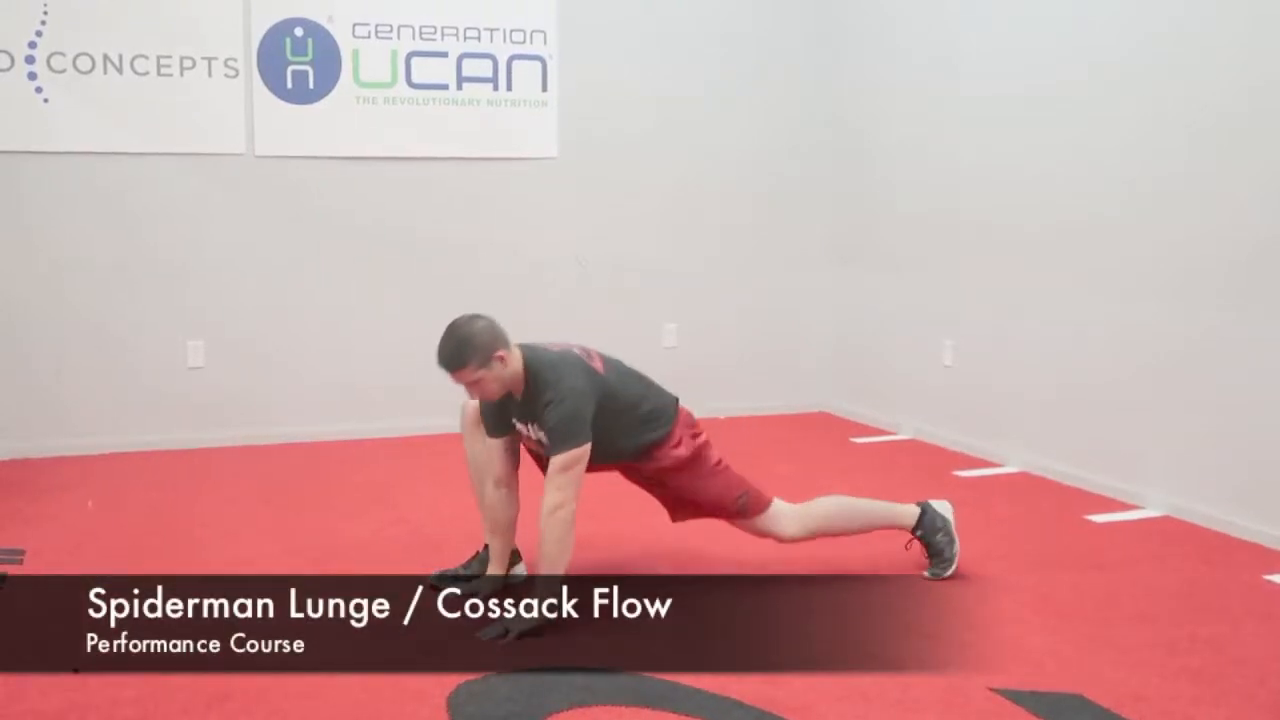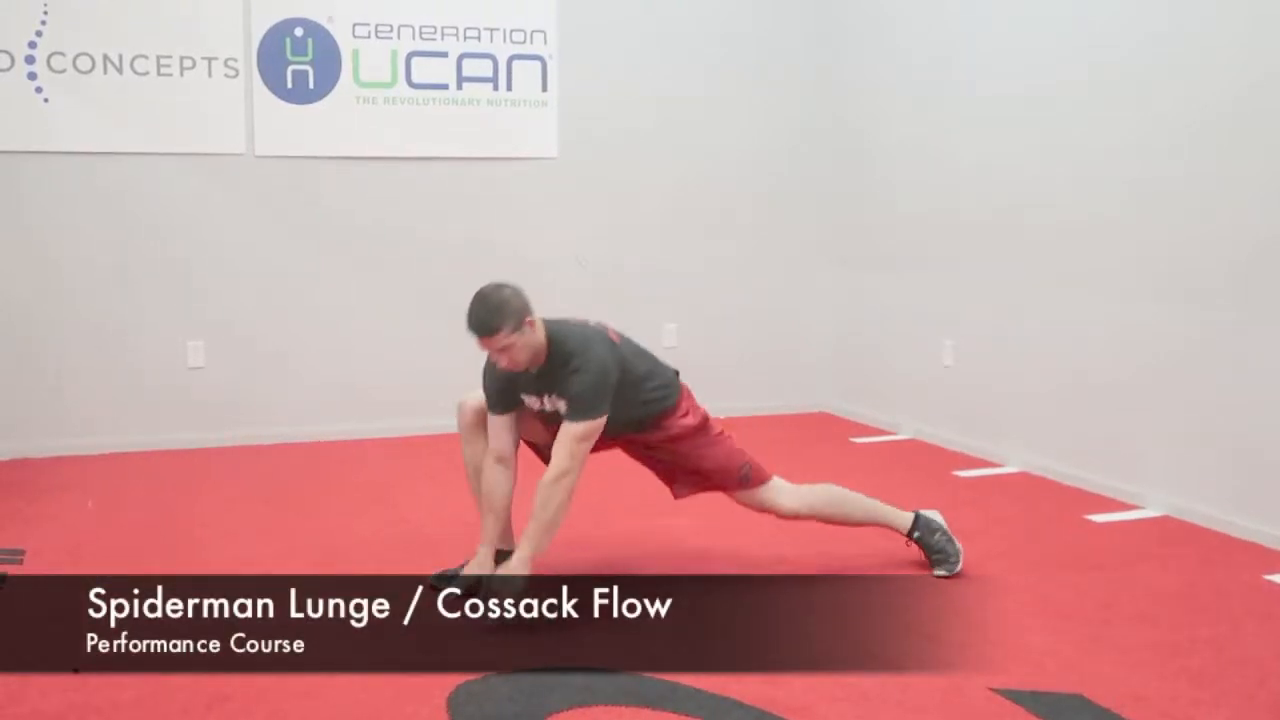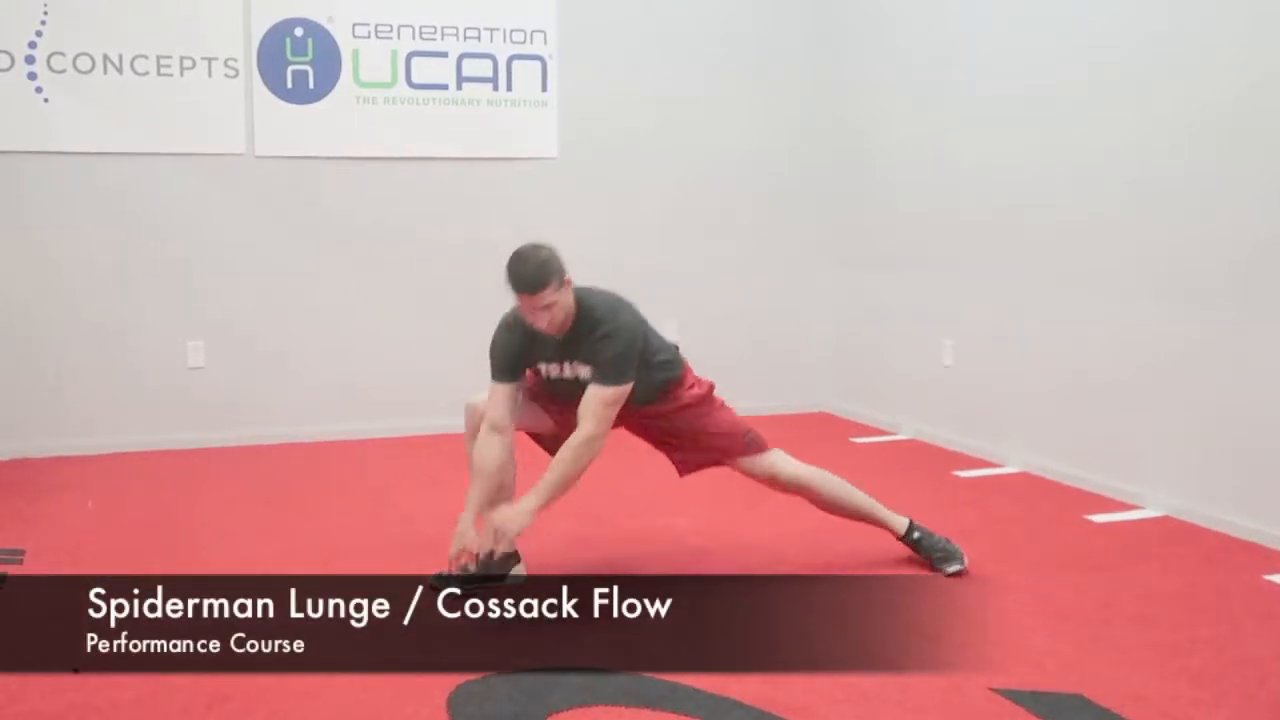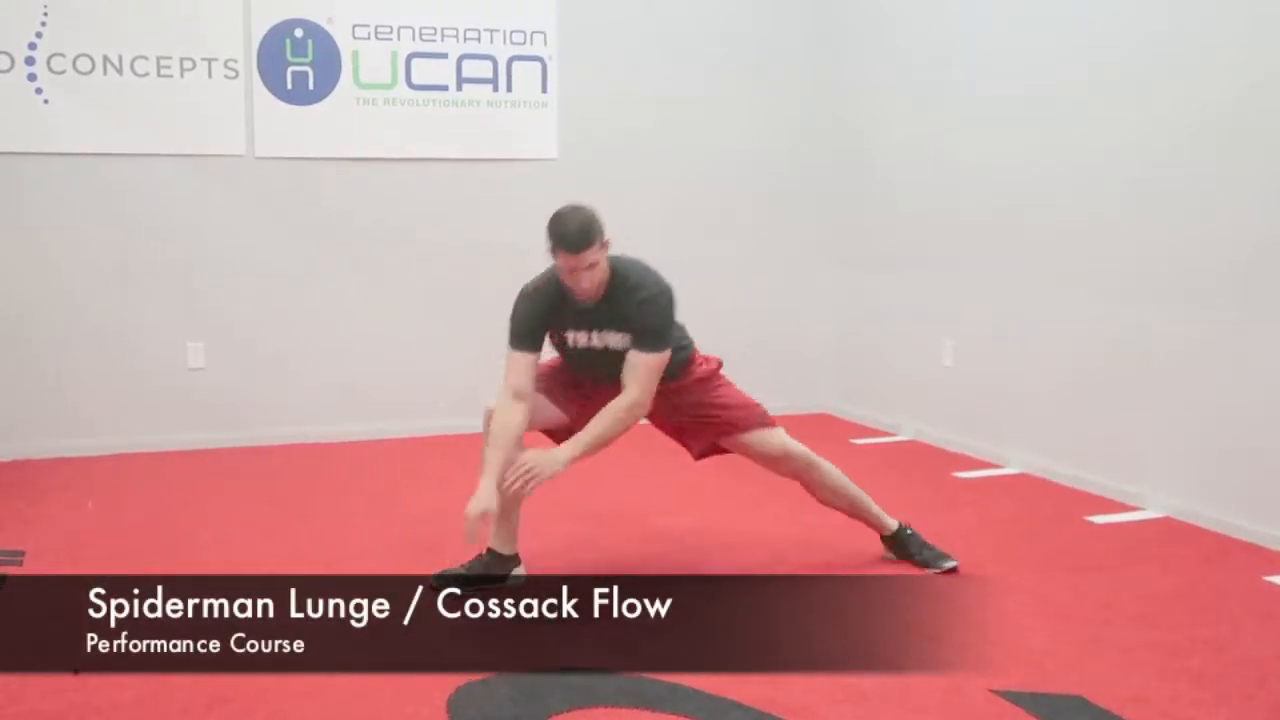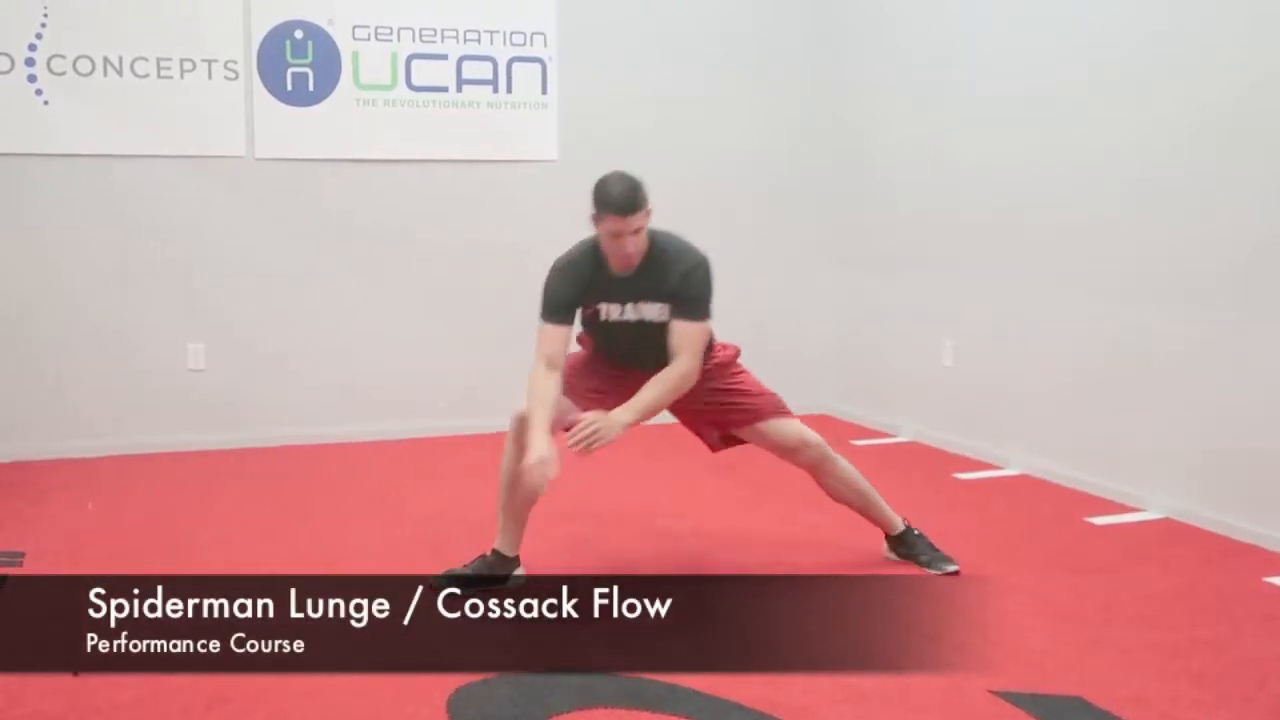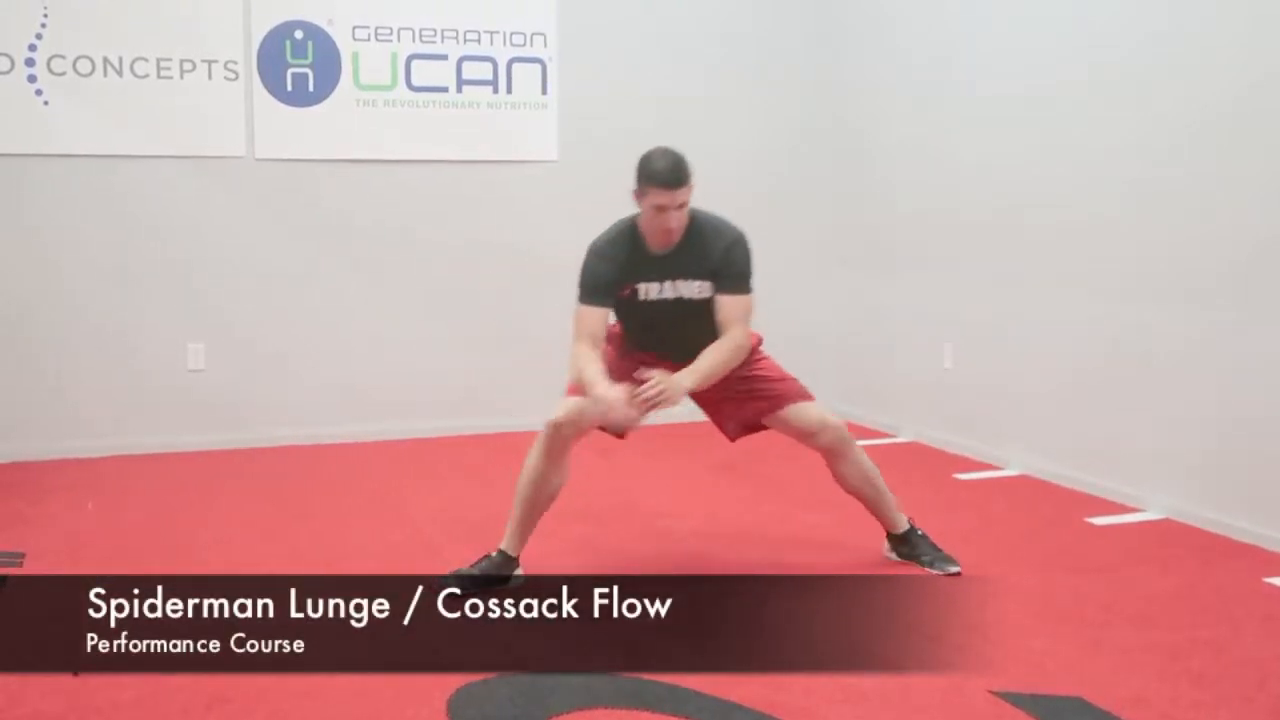
dt=0.1s
person 1, frame 1
left shoulder: (562, 388)
right shoulder: (499, 389)
left elbow: (560, 503)
right elbow: (500, 482)
right wrist: (498, 573)
left hip: (662, 445)
right hip: (611, 443)
left knee: (785, 523)
right knee: (473, 424)
left ankle: (921, 517)
right ankle: (491, 557)
person 1, frame 2
left shoulder: (587, 358)
right shoulder: (500, 365)
left elbow: (565, 470)
right elbow: (499, 459)
left wrist: (523, 562)
right wrist: (488, 549)
left hip: (662, 420)
right hip: (580, 417)
left knee: (780, 501)
right knee: (473, 413)
left ankle: (915, 525)
right ankle: (496, 560)
person 1, frame 3
left shoulder: (614, 322)
right shoulder: (511, 333)
left elbow: (591, 436)
right elbow: (496, 430)
left wrist: (525, 509)
right wrist: (471, 518)
left hip: (664, 395)
right hip: (579, 395)
left knee: (780, 471)
right knee: (480, 413)
left ankle: (909, 531)
right ankle: (500, 558)
person 1, frame 4
left shoulder: (648, 291)
right shoulder: (535, 299)
left elbow: (636, 398)
right elbow: (514, 395)
left wrist: (560, 457)
right wrist: (486, 483)
left hip: (677, 379)
right hip: (589, 378)
left knee: (788, 455)
right knee: (502, 419)
left ankle: (899, 535)
right ankle: (500, 559)
person 1, frame 5
left shoulder: (686, 264)
right shoulder: (569, 271)
left elbow: (686, 366)
right elbow: (547, 368)
left wrist: (621, 419)
right wrist: (541, 438)
left hip: (697, 366)
right hip: (611, 363)
left knee: (803, 445)
right knee: (525, 423)
left ankle: (901, 535)
right ankle: (504, 558)
person 1, frame 6
left shoulder: (725, 241)
right shoulder: (607, 252)
left elbow: (736, 336)
right elbow: (584, 347)
left wrist: (680, 384)
right wrist: (604, 395)
left hip: (721, 356)
right hip: (636, 353)
left knee: (829, 432)
right knee: (559, 428)
left ankle: (904, 535)
right ankle: (506, 558)
